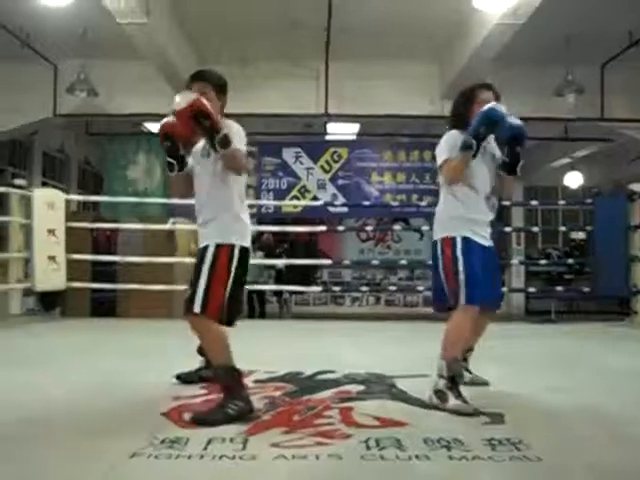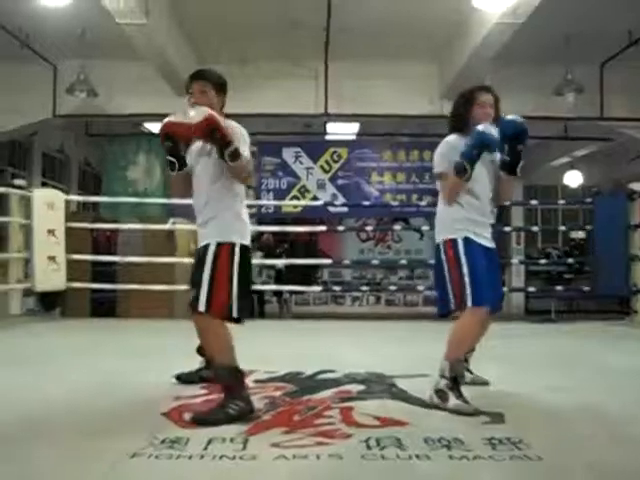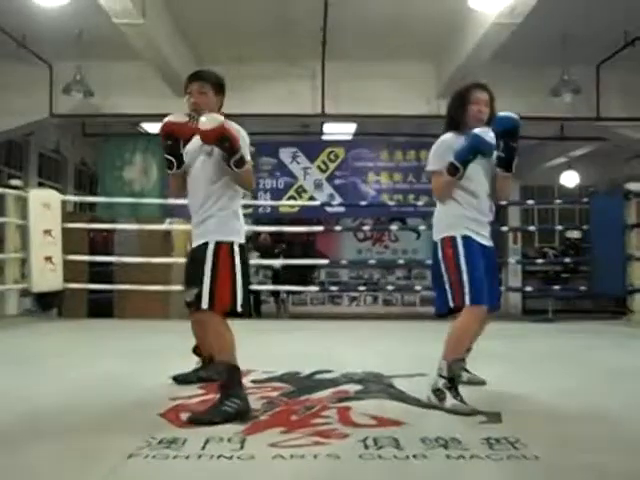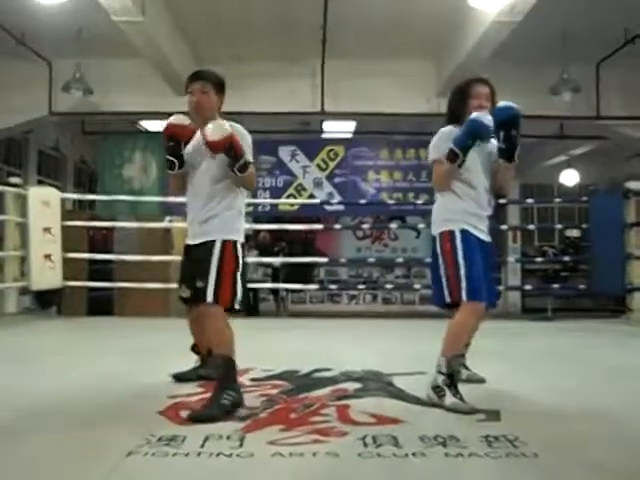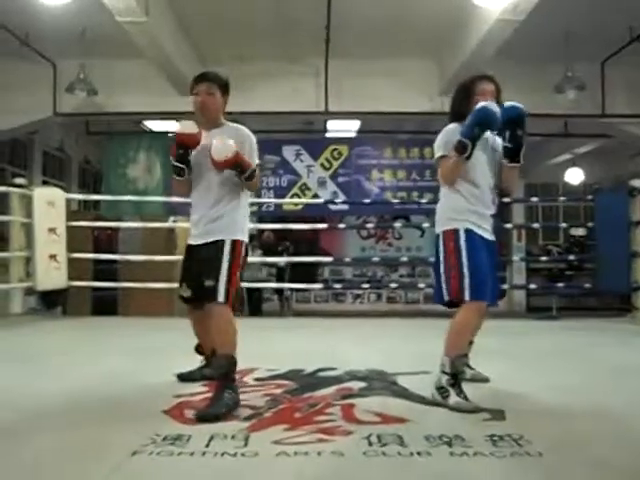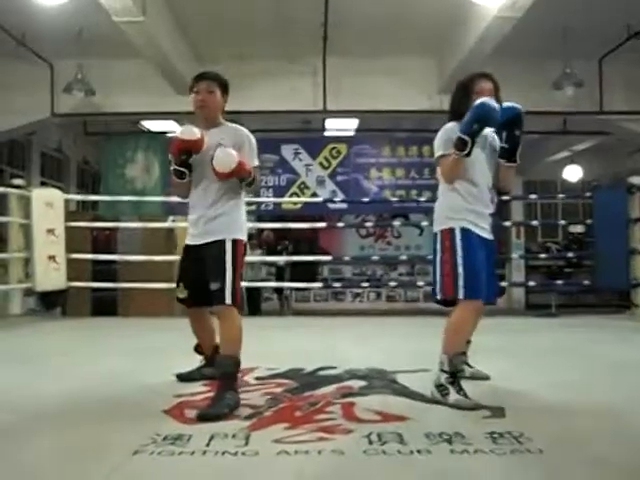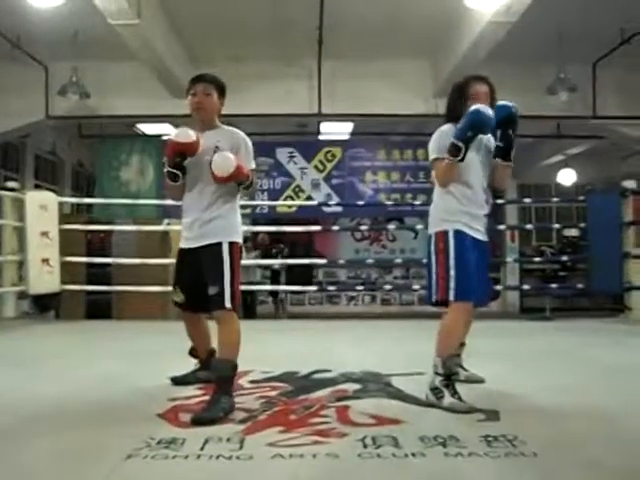
dt=0.1s
person 1, frame 1
left shoulder: (228, 129)
right shoulder: (198, 144)
left elbow: (240, 167)
right elbow: (183, 191)
left wrist: (214, 131)
right wrist: (173, 156)
left hip: (226, 237)
right hip: (212, 236)
left knee: (201, 313)
right knee: (198, 309)
left ankle: (236, 395)
right ankle: (213, 365)
person 1, frame 2
left shoulder: (232, 131)
right shoulder: (197, 143)
left elbow: (246, 174)
right elbow: (182, 191)
left wrist: (222, 142)
right wrist: (174, 155)
left hip: (226, 235)
right hip: (210, 235)
left knee: (206, 312)
right knee: (201, 309)
left ankle: (237, 395)
right ankle: (212, 365)
person 1, frame 3
left shoulder: (230, 131)
right shoulder: (190, 140)
left elbow: (248, 182)
right elbow: (178, 190)
left wrist: (230, 150)
right wrist: (171, 153)
left hip: (223, 234)
right hip: (201, 234)
left knee: (211, 309)
right knee: (196, 306)
left ankle: (234, 395)
right ankle: (209, 364)
person 1, frame 4
left shoulder: (234, 133)
right shoulder: (191, 140)
left elbow: (251, 183)
right elbow: (177, 189)
left wrist: (235, 156)
right wrist: (173, 154)
left hip: (223, 233)
right hip: (196, 233)
left knee: (212, 304)
right knee: (192, 303)
left ankle: (228, 388)
right ankle: (208, 362)
person 1, frame 5
left shoulder: (240, 135)
right shoulder: (192, 140)
left elbow: (254, 184)
right elbow: (182, 191)
left wrist: (242, 168)
right wrist: (179, 160)
left hip: (228, 232)
right hip: (198, 232)
left knee: (218, 302)
right knee: (194, 302)
left ankle: (227, 387)
right ankle: (212, 361)
person 1, frame 6
left shoulder: (239, 136)
right shoulder: (190, 140)
left elbow: (254, 185)
right elbow: (182, 192)
left wrist: (243, 175)
right wrist: (179, 164)
left hip: (226, 232)
right hip: (196, 233)
left knee: (224, 303)
right knee: (191, 302)
left ankle: (229, 387)
right ankle: (211, 361)
person 1, frame 7
left shoulder: (235, 139)
right shoulder: (184, 142)
left elbow: (249, 190)
right elbow: (174, 195)
left wrist: (241, 178)
right wrist: (173, 165)
left hip: (222, 235)
right hip: (190, 236)
left knee: (223, 309)
right knee: (188, 307)
left ankle: (224, 391)
right ankle: (207, 364)
person 2, frame 1
left shoulder: (492, 144)
right shoulder: (453, 139)
left elbow: (503, 190)
right elbow: (450, 178)
left wrist: (511, 155)
right wrist: (474, 138)
left hip: (482, 235)
right hip: (454, 234)
left knee: (486, 308)
right knee: (467, 307)
left ankle: (459, 365)
right ankle: (443, 385)
person 2, frame 2
left shoulder: (492, 148)
right shoulder: (451, 145)
left elbow: (503, 195)
right elbow: (448, 194)
left wrist: (512, 156)
right wrist: (469, 158)
left hip: (483, 237)
right hip: (457, 236)
left knee: (488, 309)
right knee: (475, 309)
left ankle: (460, 364)
right ankle: (444, 385)
person 2, frame 3
left shoulder: (488, 146)
right shoulder: (447, 143)
left elbow: (502, 193)
right elbow: (439, 193)
left wrist: (508, 153)
right wrist: (462, 159)
left hip: (482, 235)
right hip: (455, 234)
left knee: (484, 308)
right knee: (474, 307)
left ankle: (457, 365)
right ankle: (442, 384)
person 2, frame 4
left shoulder: (488, 138)
right shoulder: (447, 135)
left elbow: (503, 184)
right elbow: (439, 183)
left wrist: (509, 143)
right wrist: (462, 146)
left hip: (480, 229)
right hip: (453, 228)
left knee: (481, 304)
right knee: (471, 303)
left ankle: (456, 362)
right ankle: (442, 381)
person 2, frame 5
left shoulder: (493, 138)
right shoulder: (452, 132)
left elbow: (508, 184)
right elbow: (447, 177)
left wrist: (514, 141)
right wrist: (469, 137)
left hip: (484, 228)
right hip: (458, 226)
left knee: (481, 303)
right knee: (473, 302)
left ankle: (460, 363)
right ankle: (446, 381)
person 2, frame 6
left shoulder: (491, 136)
right shoulder: (451, 131)
left elbow: (504, 183)
right elbow: (448, 175)
left wrist: (511, 141)
right wrist: (468, 134)
left hip: (482, 226)
right hip: (456, 226)
left knee: (478, 301)
right knee: (469, 300)
left ankle: (459, 360)
right ankle: (445, 379)
person 2, frame 7
left shoulder: (488, 138)
right shoulder: (446, 133)
left elbow: (501, 183)
right elbow: (442, 179)
left wrist: (506, 140)
right wrist: (463, 139)
left hip: (477, 229)
right hip: (451, 227)
left knee: (472, 303)
right knee: (459, 302)
left ankle: (454, 364)
right ankle: (439, 382)
